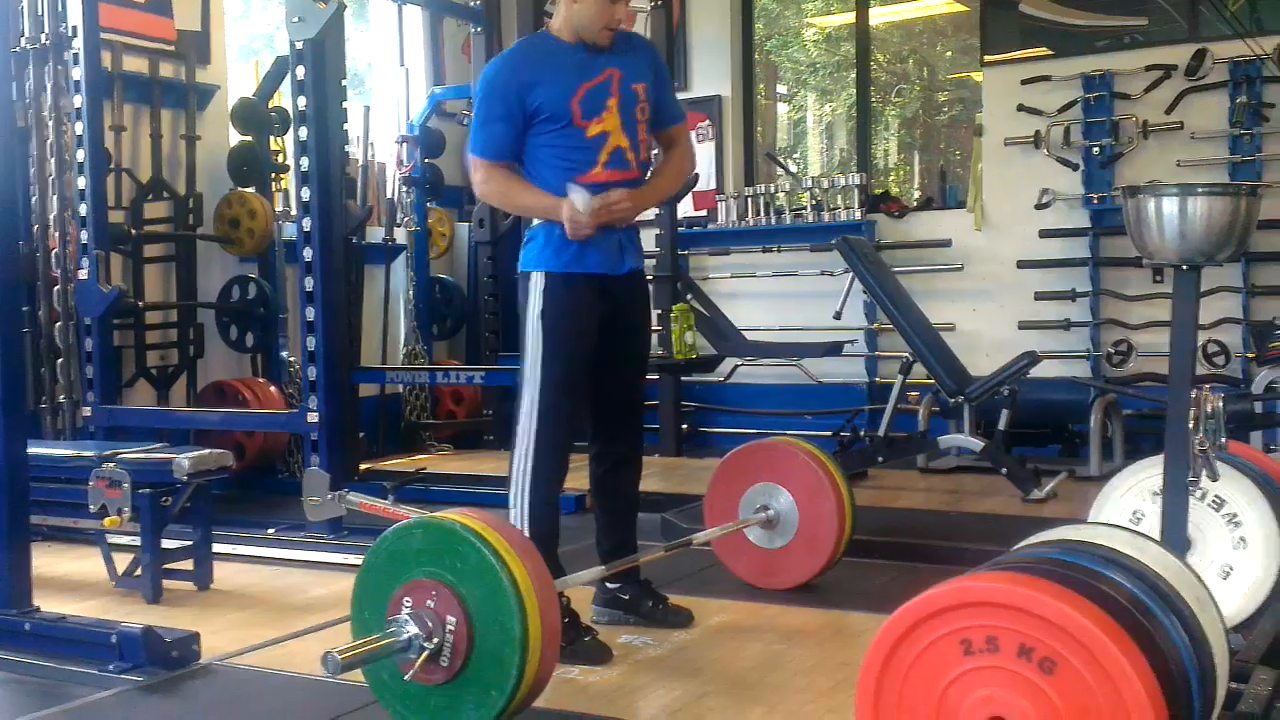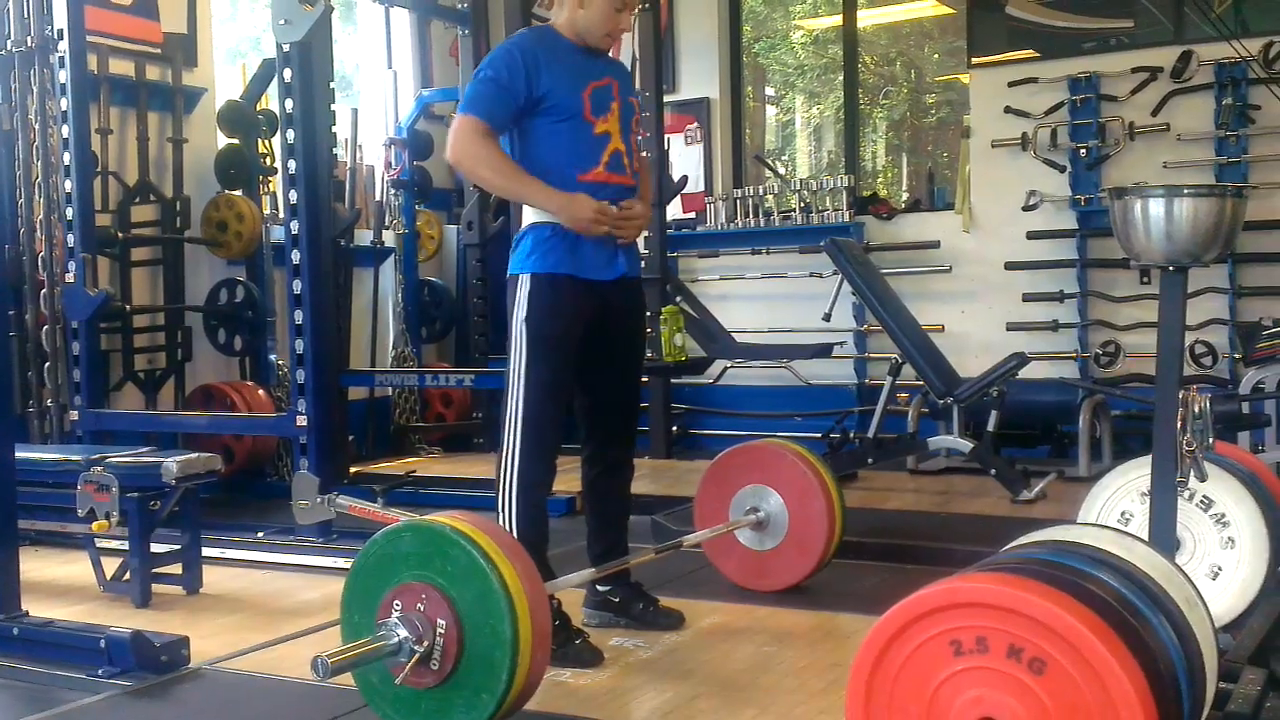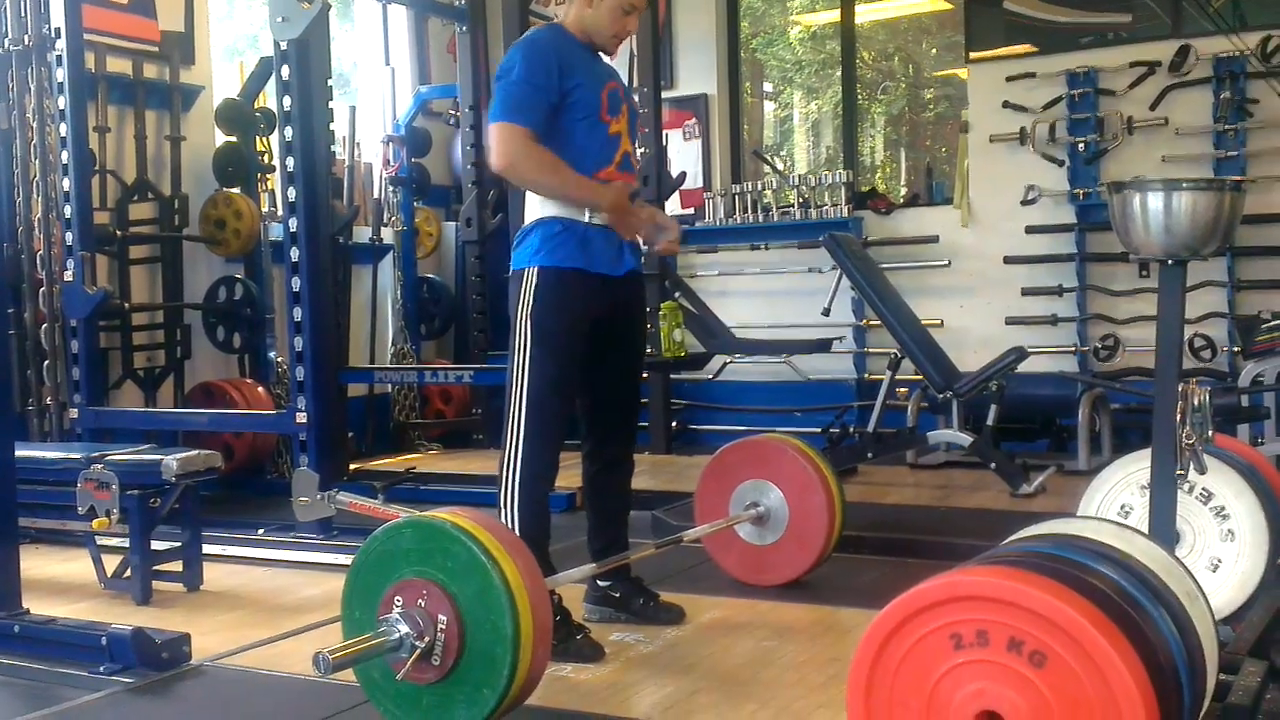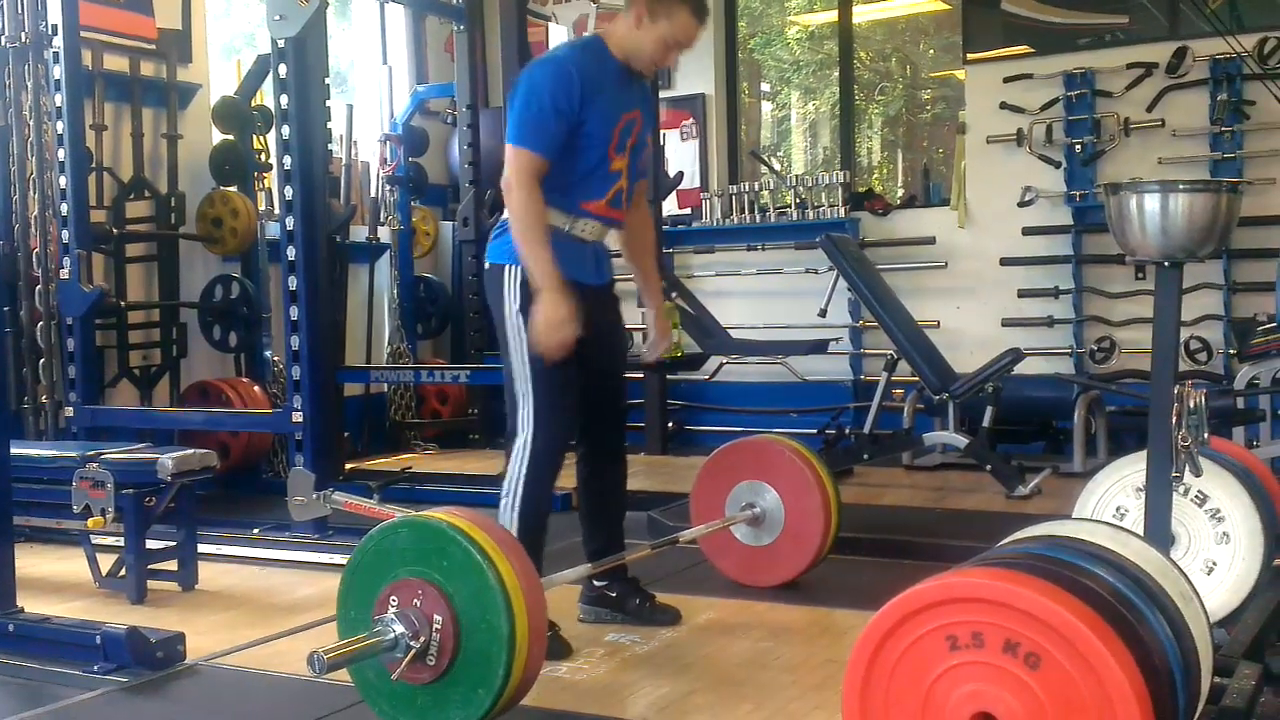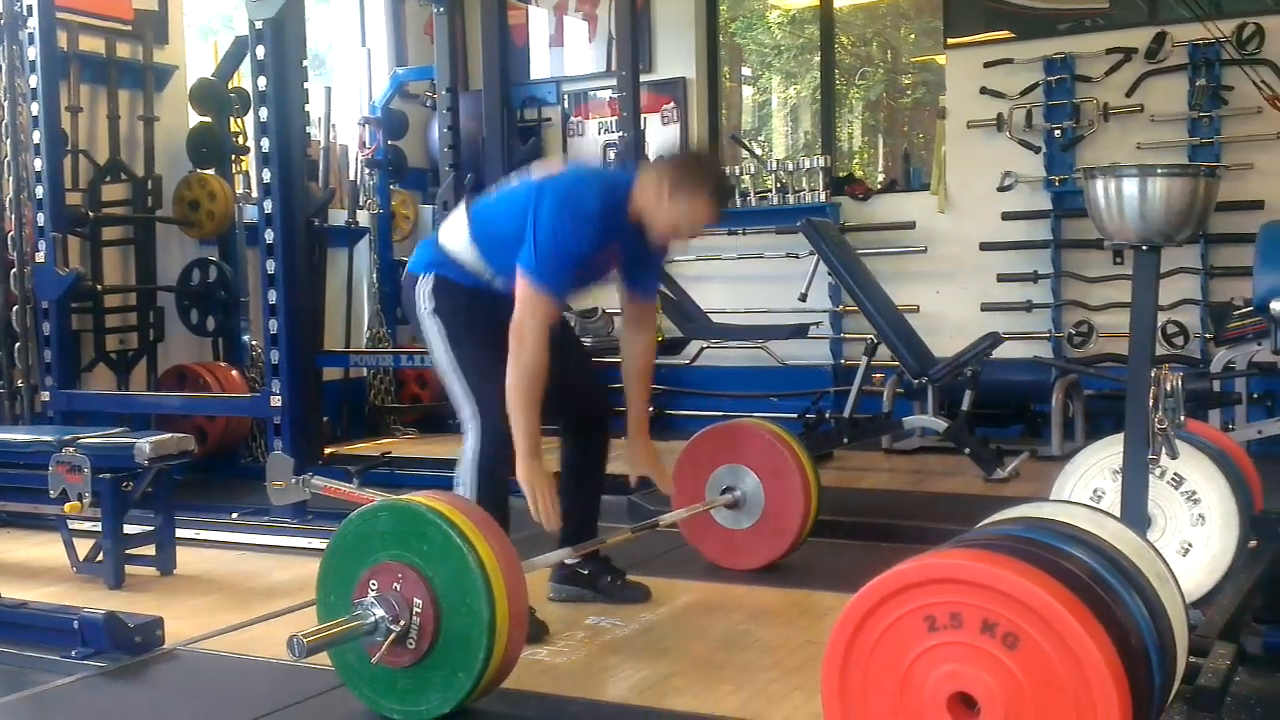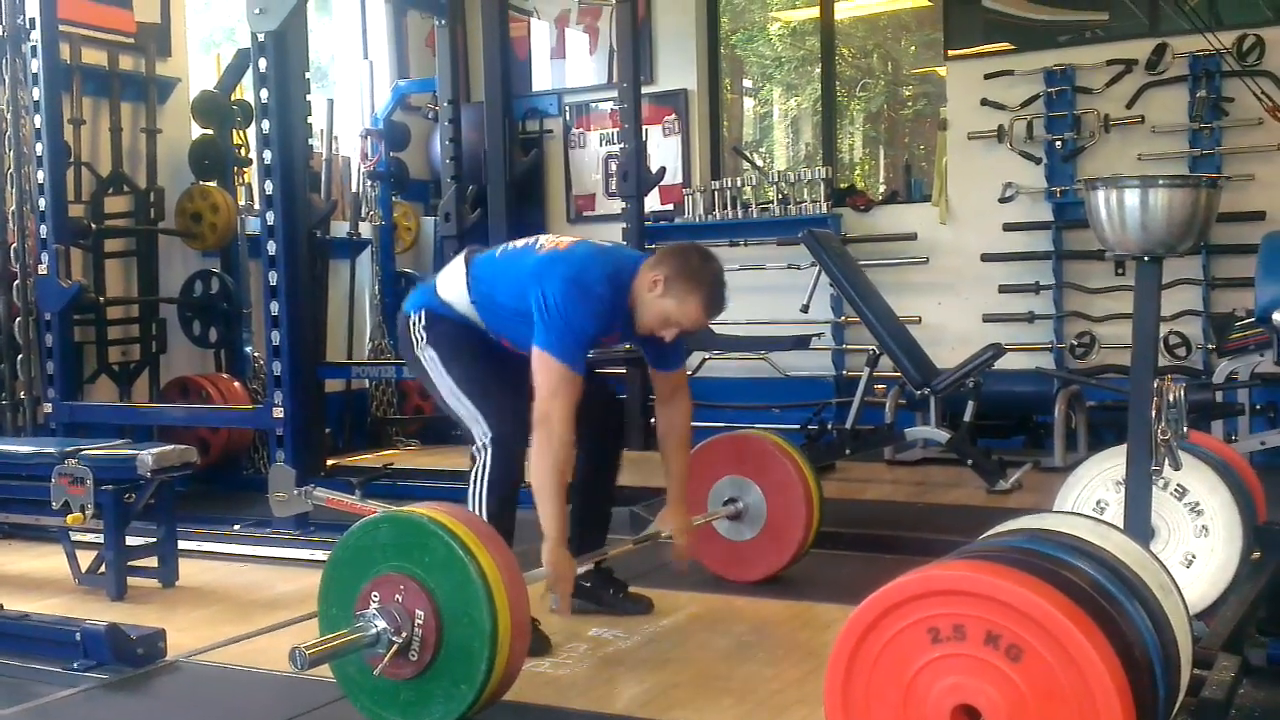
dt=0.4s
person 1, frame 1
left shoulder: (642, 58)
right shoulder: (516, 70)
left elbow: (679, 148)
right elbow: (486, 175)
left wrist: (641, 197)
right wrist: (562, 209)
left hip: (625, 268)
right hip: (560, 269)
left knee: (621, 429)
right knee: (546, 435)
left ankle: (618, 583)
person 1, frame 2
left shoulder: (618, 75)
right shoulder: (525, 57)
left elbow: (636, 165)
right elbow: (464, 146)
left wrist: (642, 208)
right wrist: (560, 204)
left hip: (619, 272)
right hip: (551, 270)
left knee: (614, 435)
right knee: (534, 439)
left ankle: (609, 586)
person 1, frame 3
left shoulder: (606, 75)
right shoulder: (539, 54)
right elbow: (508, 154)
left wrist: (645, 216)
right wrist: (606, 201)
left hip: (617, 268)
right hip: (555, 266)
left knee: (614, 431)
right knee: (537, 433)
left ankle: (610, 581)
person 1, frame 4
left shoulder: (639, 91)
right shoulder: (563, 72)
left elbow: (633, 204)
right elbow: (519, 181)
left wrist: (654, 302)
right wrist: (548, 292)
left hip: (588, 272)
right hip: (530, 267)
left knee: (605, 430)
right knee: (542, 428)
left ankle: (606, 583)
person 1, frame 5
left shoulder: (645, 224)
right shoulder: (576, 207)
left elbow: (637, 328)
right elbow: (527, 337)
left wrist: (640, 437)
right wrist: (528, 461)
left hip: (510, 293)
right hip: (448, 283)
left knee: (588, 404)
right knee: (491, 419)
left ankle: (576, 562)
person 1, frame 6
left shoulder: (663, 297)
right shoulder: (580, 289)
left elbow: (673, 399)
right elbow: (550, 417)
left wrist: (677, 504)
right wrist: (554, 544)
left hip: (504, 329)
right hip: (441, 318)
left knee: (604, 418)
right knee: (503, 432)
left ankle: (582, 574)
